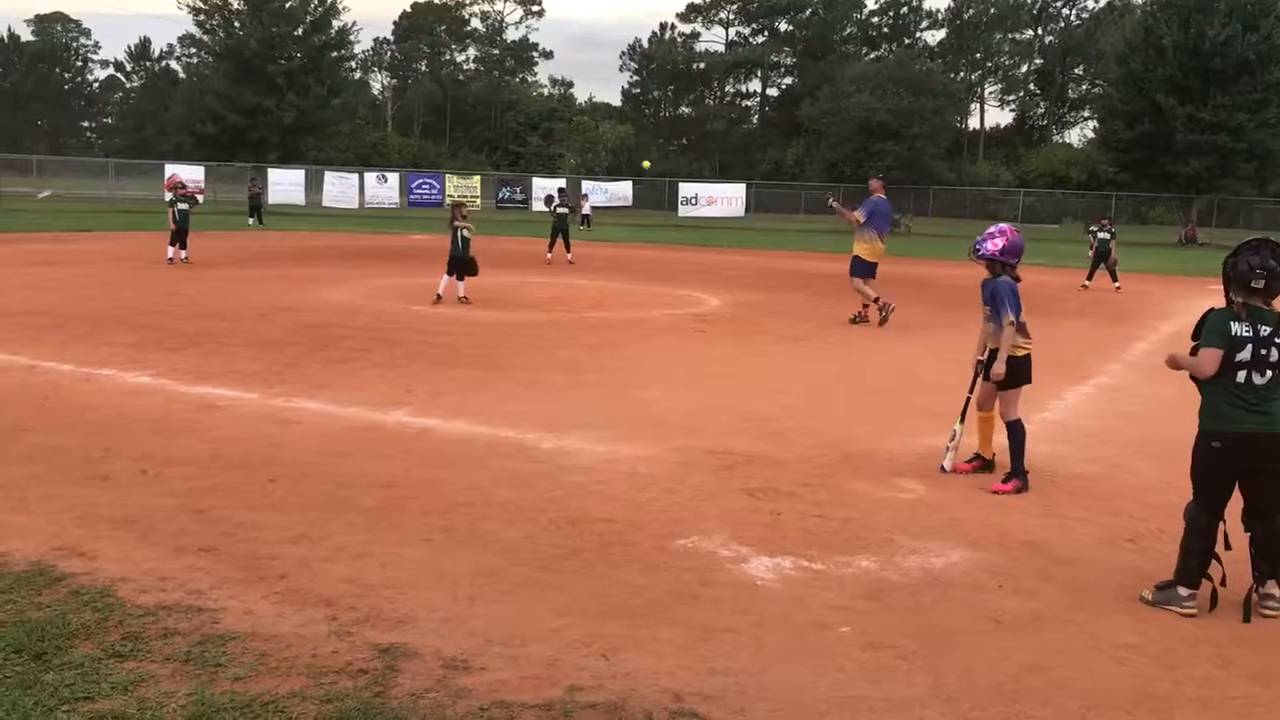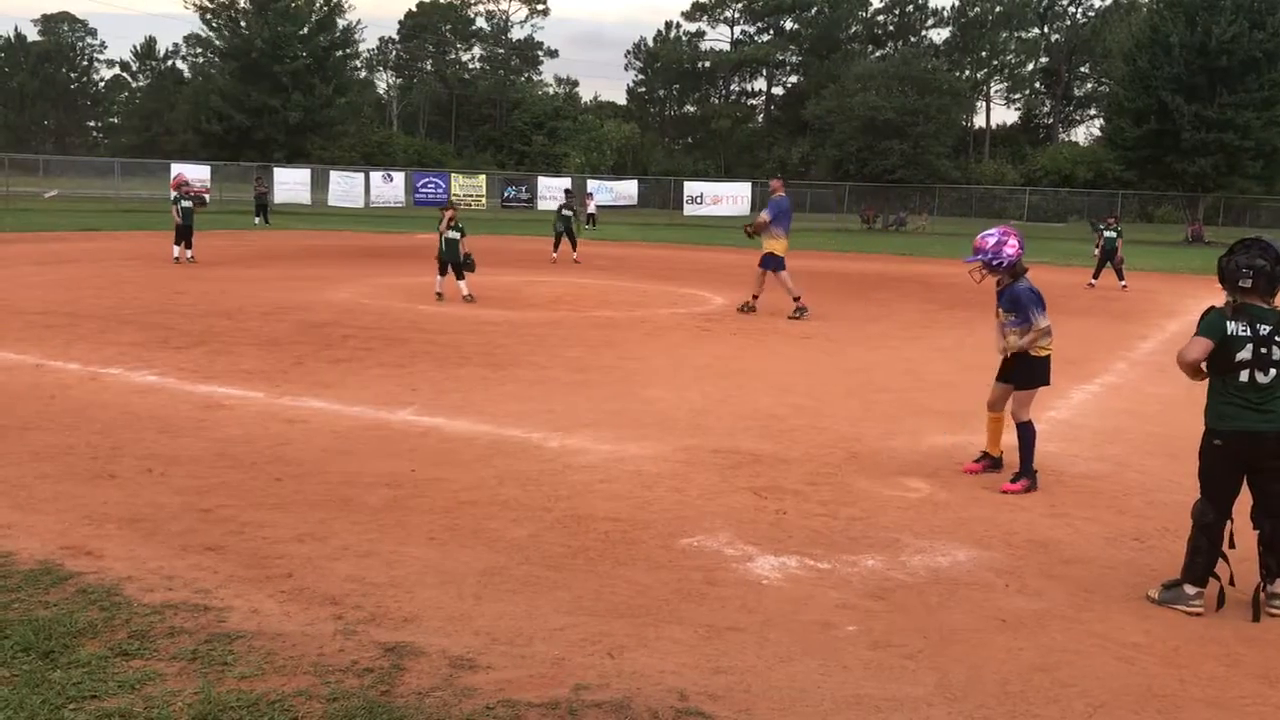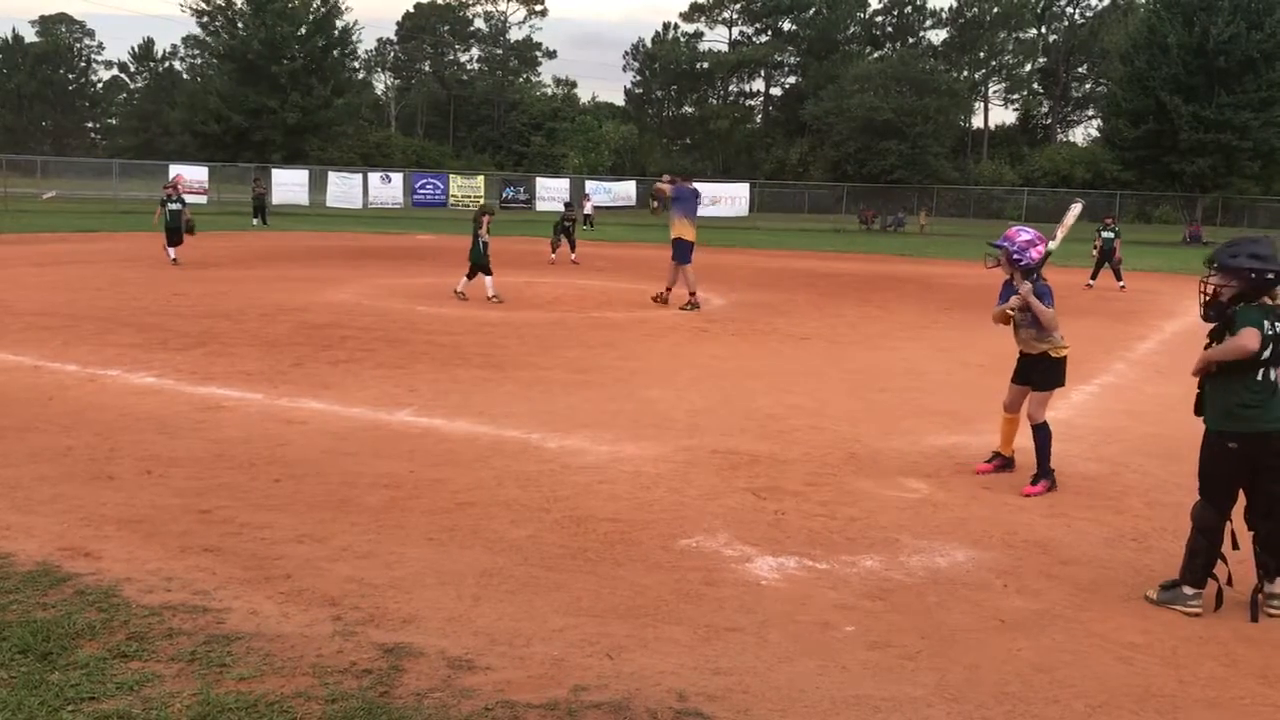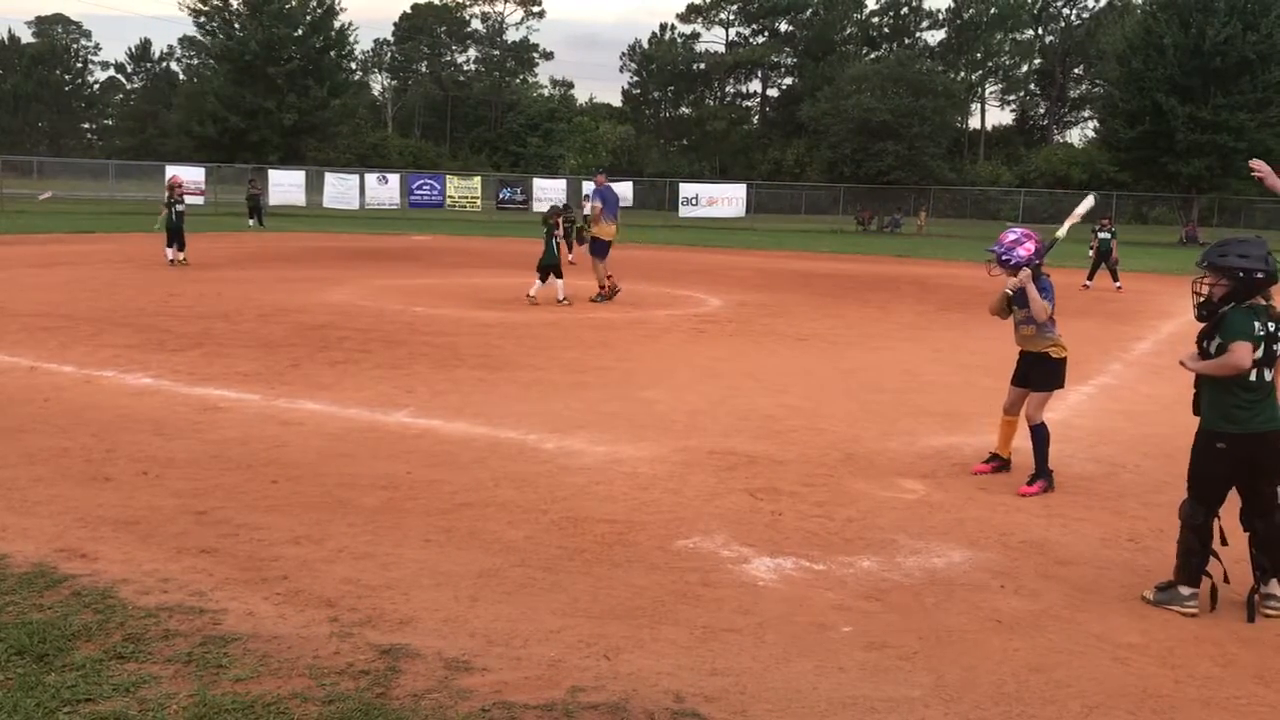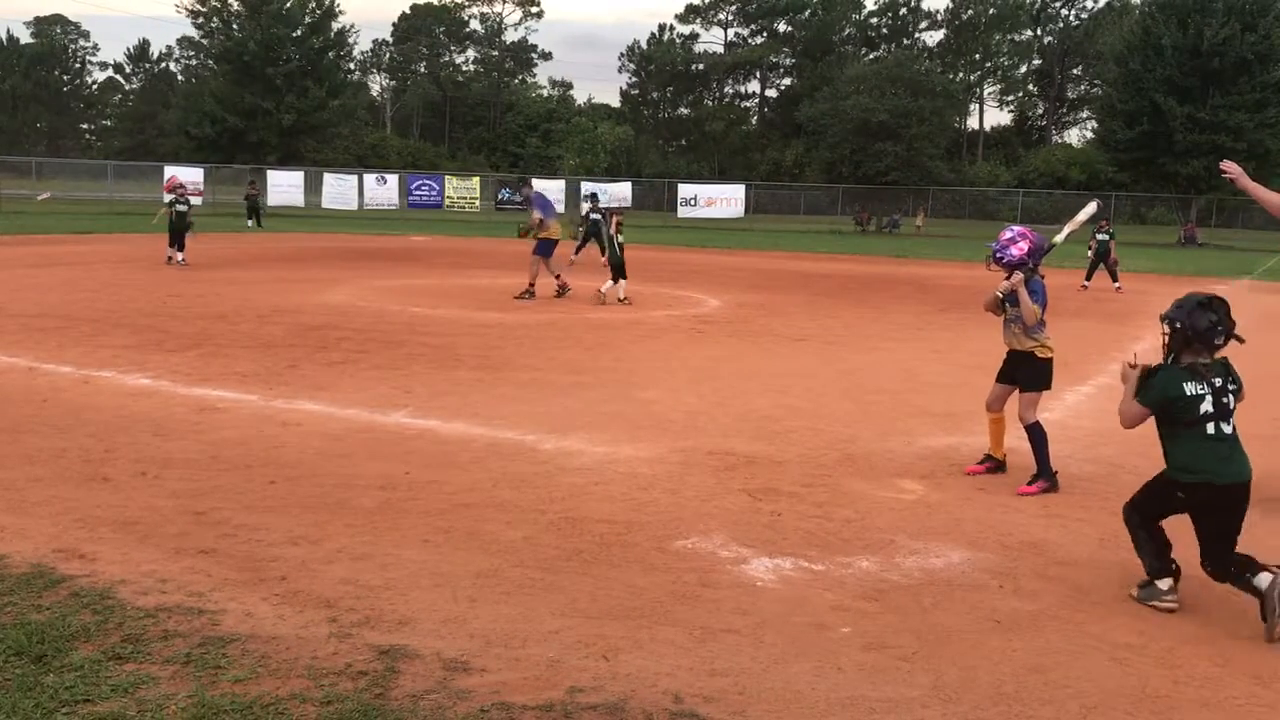
dt=1s
person 1, frame 1
left shoulder: (1221, 319)
left elbow: (1205, 368)
left wrist: (1177, 359)
left hip: (1221, 434)
left knee: (1204, 511)
left ankle: (1185, 590)
person 1, frame 2
left shoulder: (1220, 318)
left elbow: (1188, 356)
left wrist: (1197, 371)
left hip: (1226, 433)
left knee: (1212, 511)
left ankle: (1191, 588)
person 1, frame 3
left shoulder: (1246, 314)
left elbow: (1246, 344)
left wrist: (1205, 357)
left hip: (1231, 431)
left knee: (1212, 510)
left ankle: (1190, 588)
person 1, frame 4
left shoulder: (1235, 317)
left elbow: (1240, 360)
left wrist: (1197, 365)
left hip: (1225, 432)
left knee: (1200, 509)
left ankle: (1186, 589)
person 1, frame 5
left shoulder: (1168, 379)
right shoulder: (1225, 372)
left elbow: (1128, 418)
left wrist: (1131, 383)
left hip: (1192, 480)
right hip: (1237, 480)
left knee: (1138, 513)
right knee: (1219, 557)
left ankle: (1163, 585)
person 2, frame 1
left shoulder: (1003, 285)
right shoulder: (989, 282)
left elbow: (1009, 325)
left wrist: (1001, 361)
right wrist: (980, 354)
left hip: (1012, 357)
right hip: (996, 353)
left knee: (1008, 412)
right knee: (984, 404)
left ankle: (1018, 475)
right ankle: (985, 457)
person 2, frame 2
left shoulder: (1023, 290)
right shoulder: (1002, 286)
left elbow: (1042, 328)
left wrist: (1018, 345)
right wrist: (1001, 341)
left hip: (1032, 356)
right hip: (1013, 356)
left knee: (1019, 412)
right knee: (994, 404)
left ankle: (1027, 475)
right ankle: (992, 456)
person 2, frame 3
left shoulder: (1039, 288)
right shoulder: (1009, 285)
left elbow: (1052, 324)
right elbow: (998, 318)
left wrist: (1030, 299)
right wrist: (1008, 306)
left hip: (1049, 357)
right hip: (1027, 355)
left knee: (1035, 414)
right knee: (1010, 406)
left ankle: (1045, 476)
right ankle: (1004, 456)
person 2, frame 4
left shoulder: (1042, 283)
right shoulder: (1015, 284)
left elbow: (1042, 315)
right elbow: (995, 311)
left wrist: (1029, 284)
right wrist: (1006, 291)
left hip: (1048, 357)
right hip: (1027, 355)
left knee: (1033, 414)
right knee: (1010, 408)
left ankle: (1043, 476)
right ankle: (1001, 457)
person 2, frame 5
left shoulder: (1034, 284)
right shoulder: (1011, 280)
left elbow: (1031, 319)
right elbow: (990, 308)
left wrist: (1020, 288)
right wrist: (999, 291)
left hip: (1035, 357)
right hip: (1015, 354)
left knee: (1026, 415)
right knee: (993, 404)
left ankle: (1046, 475)
right ankle: (995, 457)
